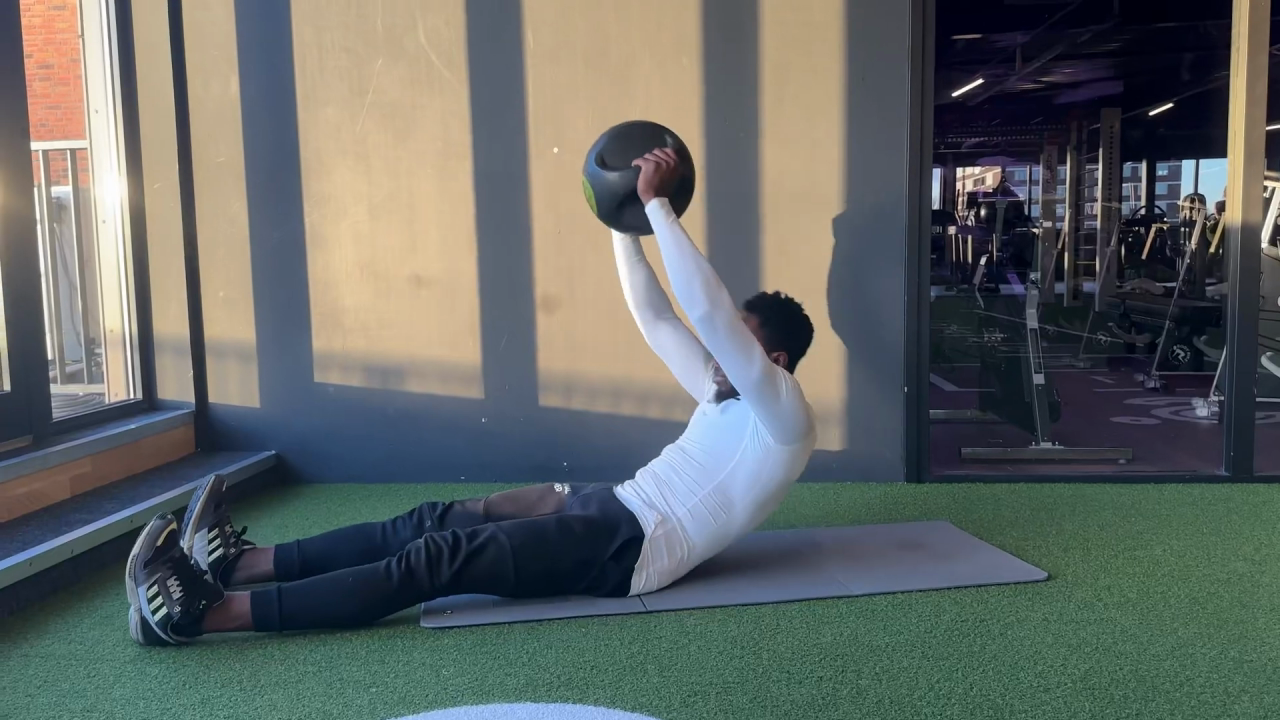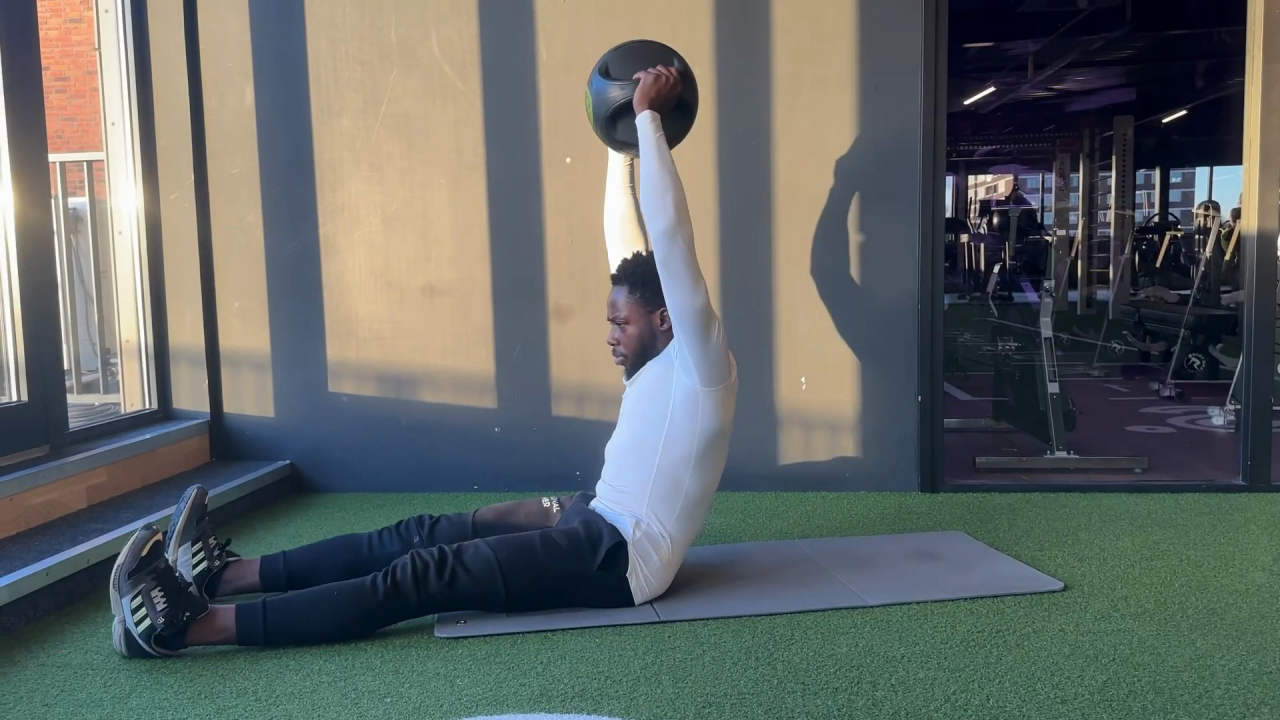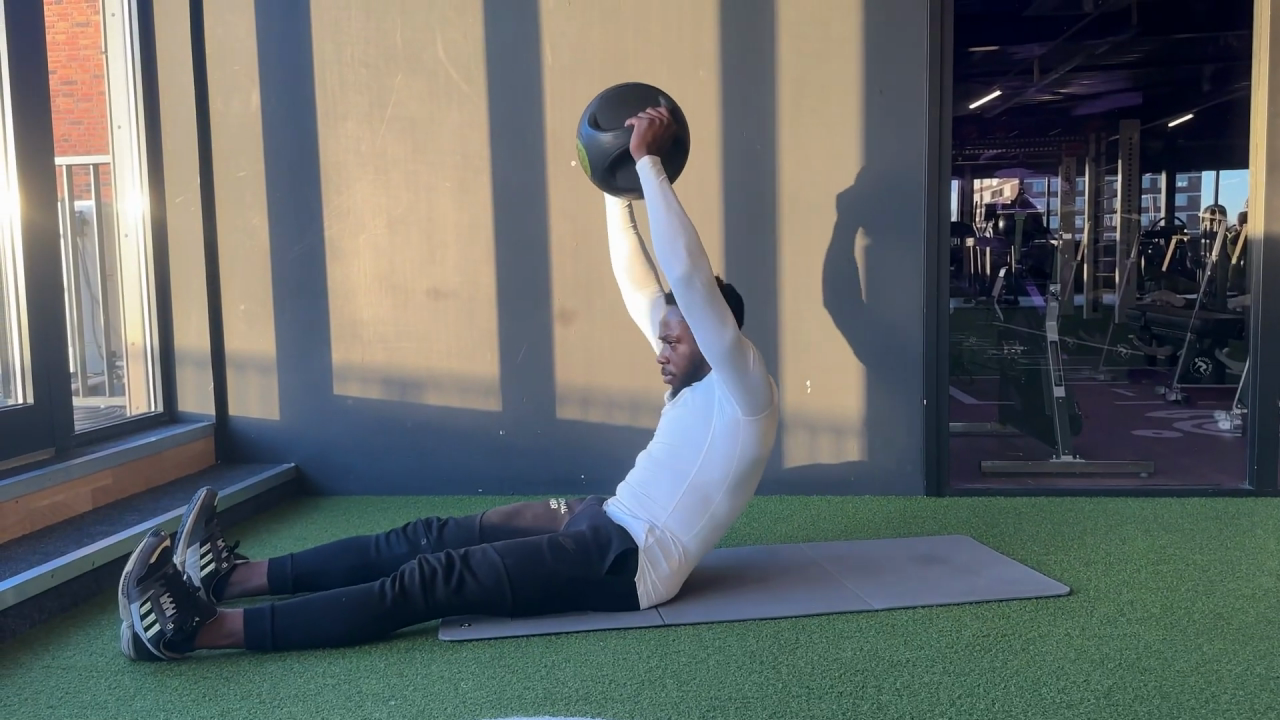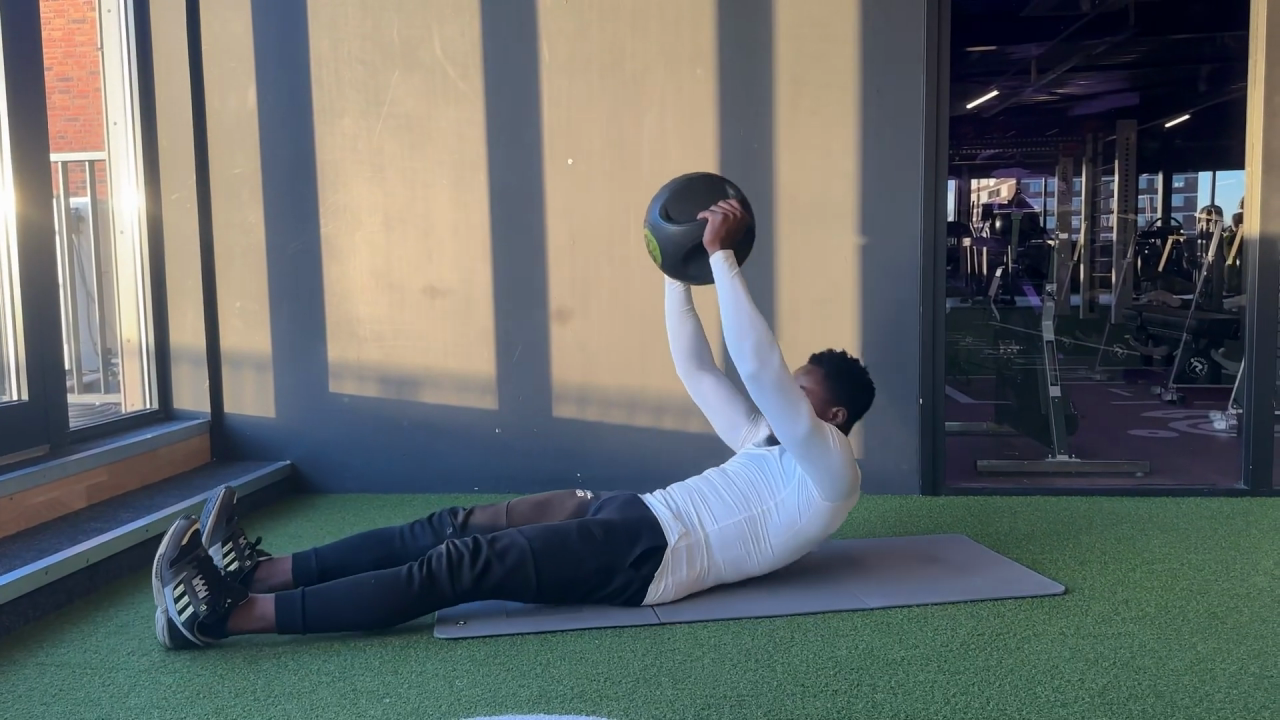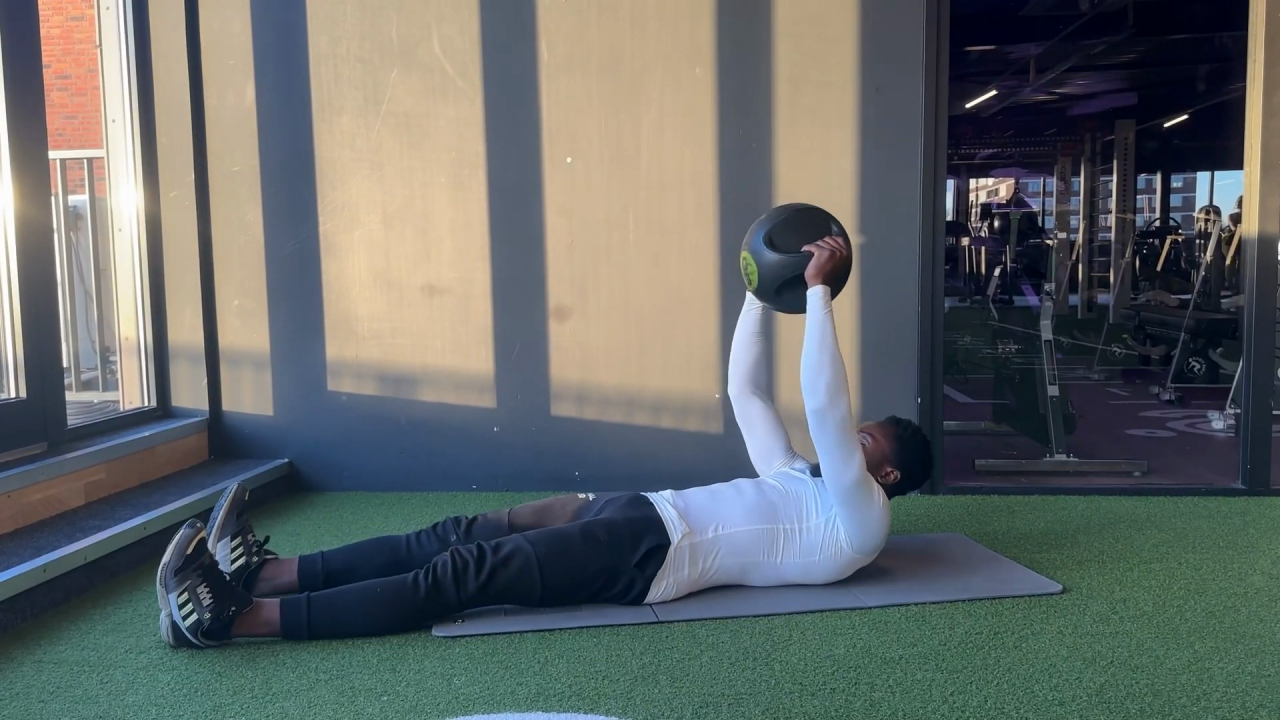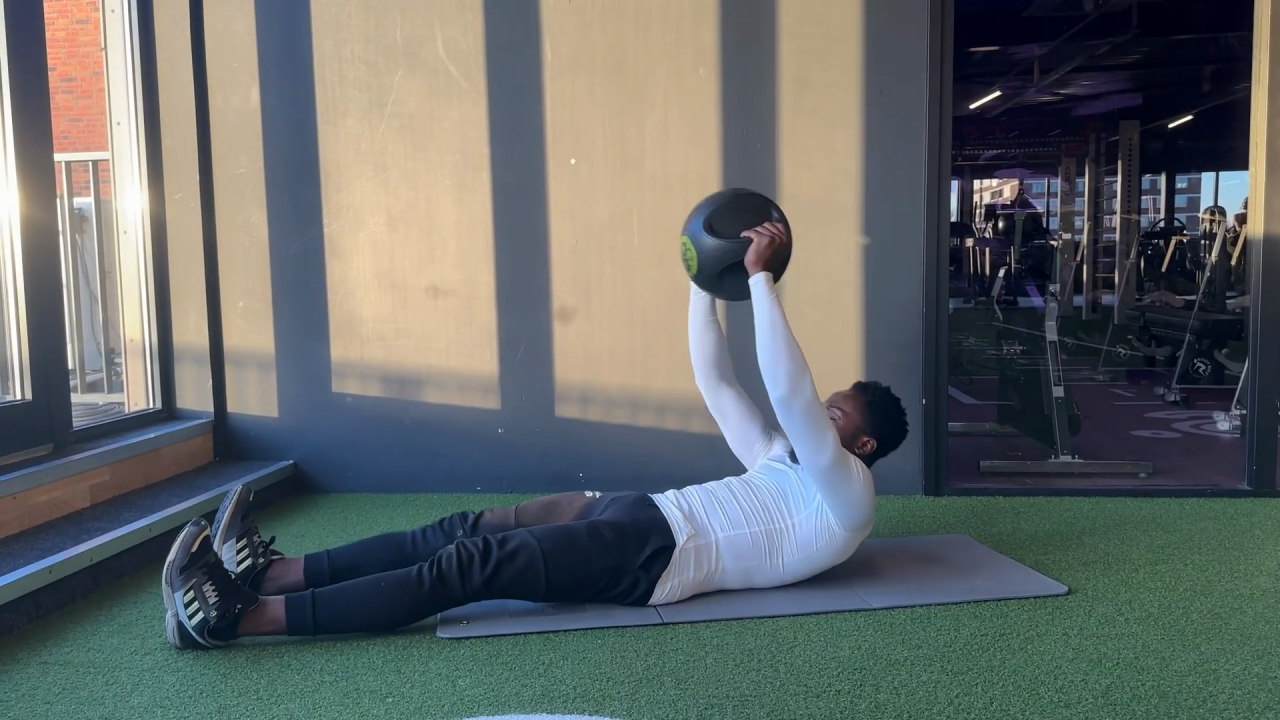
dt=0.7s
person 1, frame 1
left shoulder: (785, 414)
right shoulder: (727, 393)
left elbow: (713, 312)
right elbow: (658, 321)
left wrist: (657, 202)
right wrist: (624, 221)
left hip: (632, 546)
right hip: (611, 506)
left knee: (443, 559)
right knee: (436, 522)
left ankle: (207, 612)
right ankle: (241, 560)
person 1, frame 2
left shoulder: (701, 362)
right shoulder: (664, 360)
left elbow: (670, 234)
right elbow: (629, 245)
left wrist: (648, 116)
right wrist: (620, 148)
left hip: (619, 558)
right hip: (593, 519)
left knee: (424, 575)
right knee: (421, 536)
right ankle: (226, 573)
person 1, frame 3
left shoulder: (746, 388)
right shoulder: (701, 380)
left elbow: (690, 277)
right elbow: (641, 289)
left wrist: (649, 161)
right wrist: (618, 190)
left hip: (627, 562)
right hip: (603, 521)
left knee: (436, 579)
right knee: (429, 537)
right ankle: (233, 573)
person 1, frame 4
left shoulder: (830, 470)
right shoulder: (770, 442)
left elbow: (760, 370)
right elbow: (696, 369)
left wrist: (722, 255)
left hip: (649, 554)
right hip: (628, 512)
left knee: (462, 564)
right knee: (451, 528)
left ankle: (232, 613)
right ankle: (262, 569)
person 1, frame 5
left shoulder: (859, 521)
right shoulder: (797, 481)
left elbow: (826, 407)
right elbow: (745, 393)
left wrist: (818, 290)
right wrist: (760, 293)
left hip: (651, 551)
right hip: (635, 513)
left knee: (466, 571)
right knee: (456, 535)
left ankle: (235, 616)
right ankle: (263, 568)
person 1, frame 6
left shoulder: (848, 501)
right shoulder: (783, 464)
left elbow: (790, 396)
right elbow: (713, 380)
left wrist: (761, 277)
right wrist: (706, 278)
left hip: (653, 553)
right hip: (636, 513)
left knee: (472, 564)
right knee: (459, 533)
left ankle: (241, 615)
right ankle: (270, 572)
